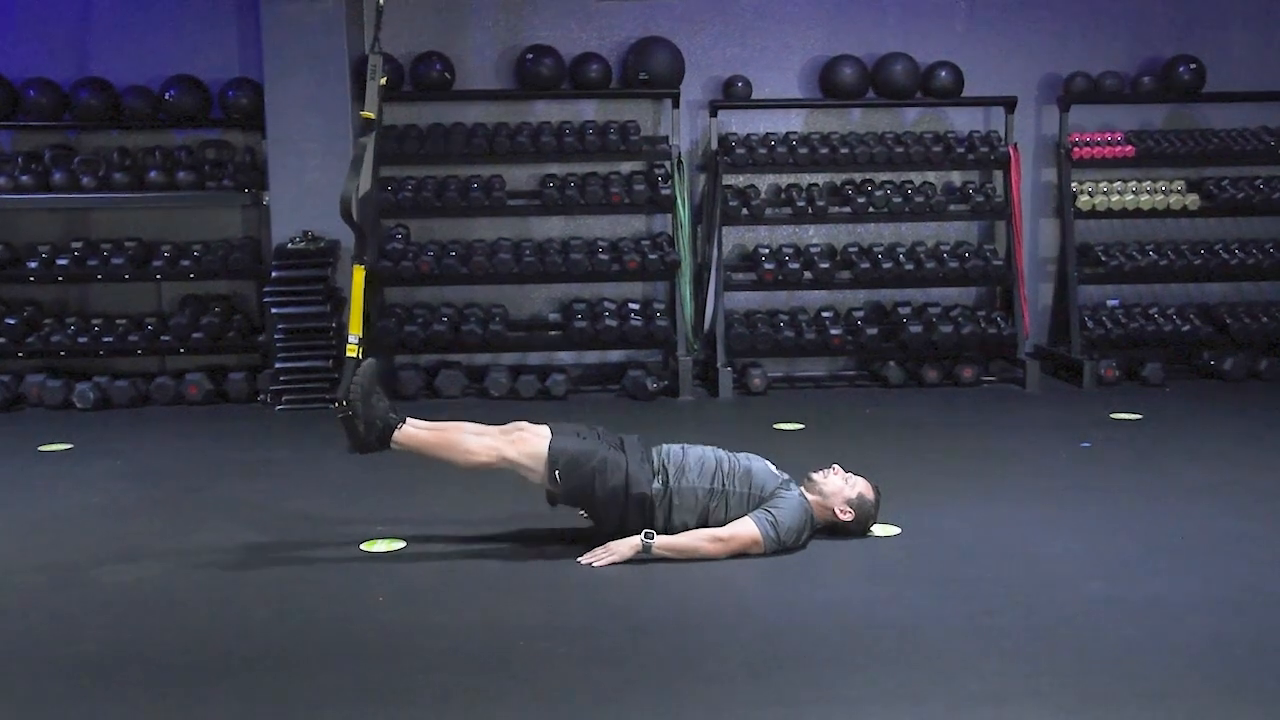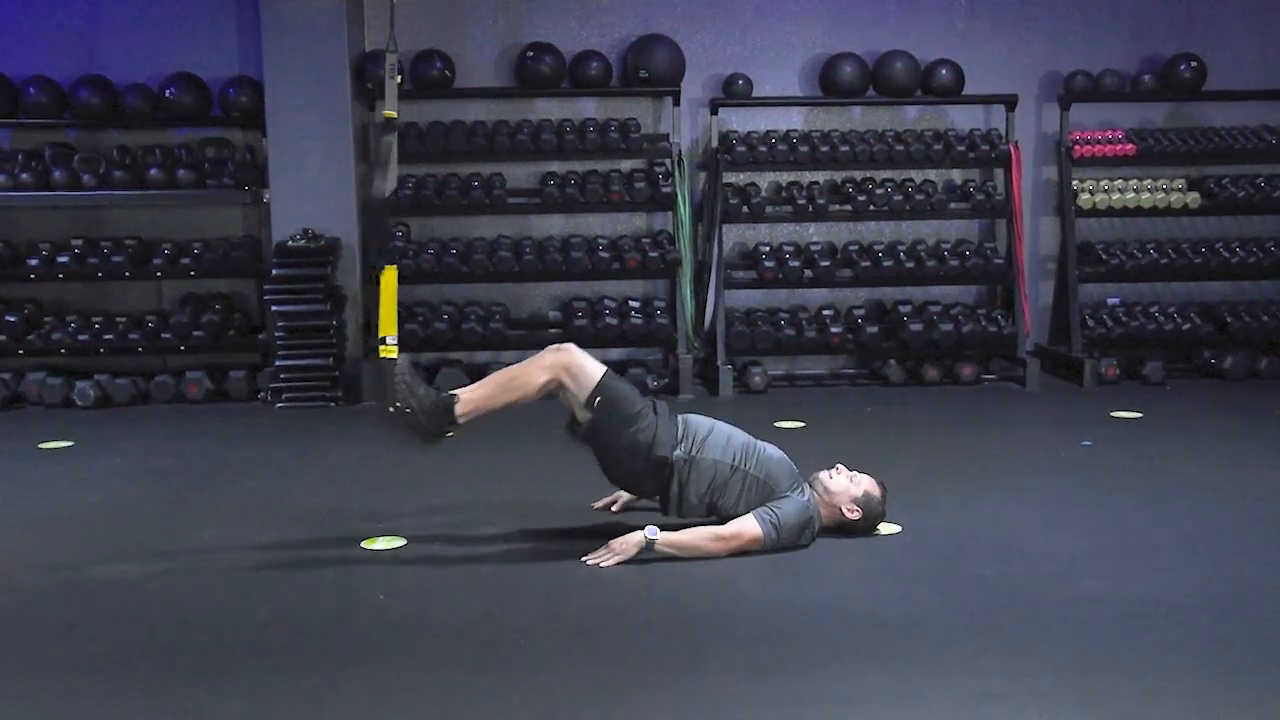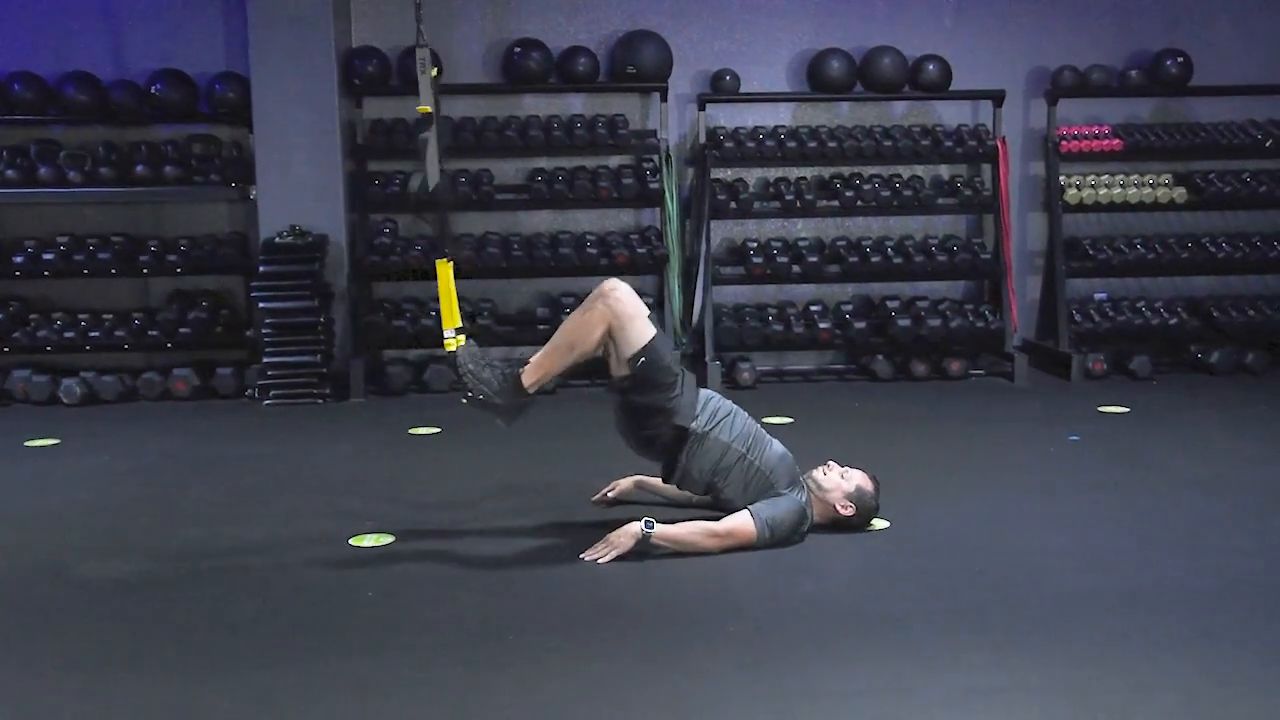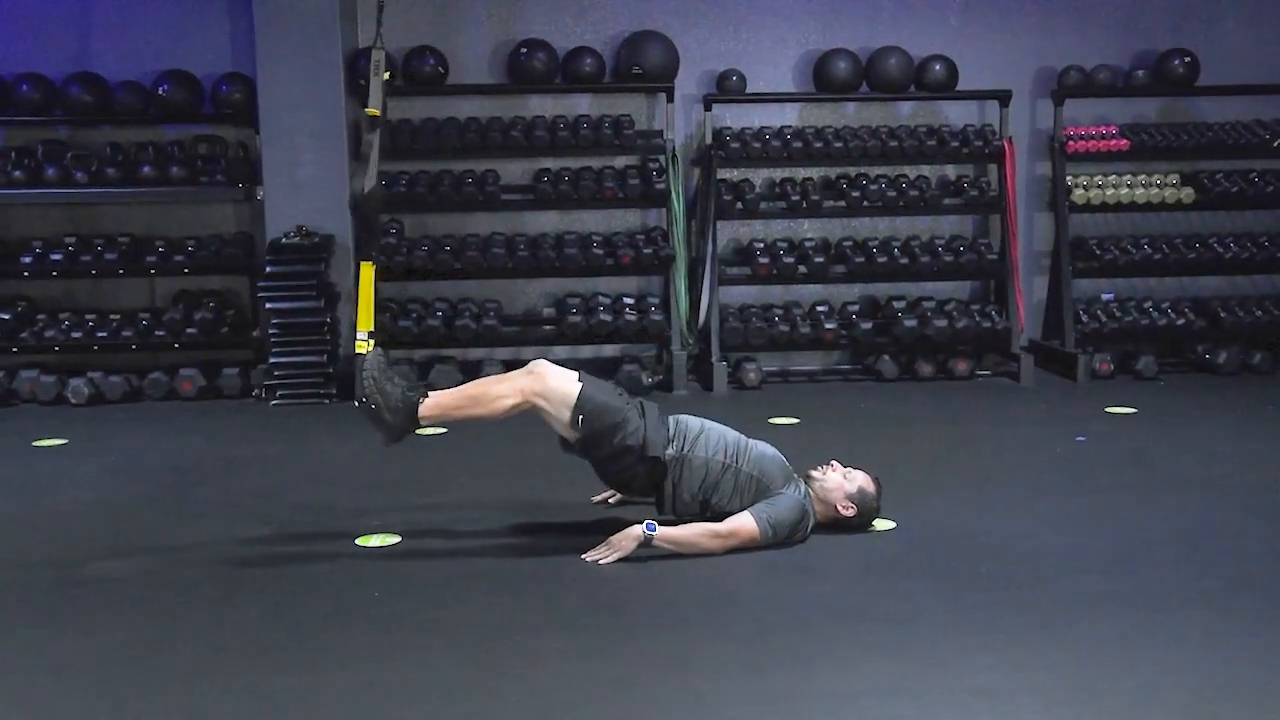
dt=0.7s
person 1, frame 1
left shoulder: (795, 516)
right shoulder: (783, 488)
left elbow: (723, 541)
left wrist: (640, 541)
left hip: (645, 490)
right hip: (647, 466)
left knee: (512, 449)
right knee: (519, 432)
left ankle: (387, 432)
right ankle: (393, 425)
person 1, frame 2
left shoulder: (801, 517)
right shoulder: (797, 489)
left elbow: (727, 538)
left wrist: (647, 538)
left hip: (663, 455)
right hip: (672, 438)
left knee: (564, 359)
right knee: (560, 359)
left ankle: (443, 411)
right ankle: (446, 407)
person 1, frame 3
left shoulder: (792, 514)
right shoulder: (793, 490)
left elbow: (723, 534)
left wrist: (645, 531)
left hip: (673, 423)
right hip: (686, 416)
left knee: (613, 299)
right knee: (613, 294)
left ankle: (514, 388)
right ankle: (516, 380)
person 1, frame 4
left shoulder: (794, 512)
right shoulder: (788, 482)
left elbow: (724, 535)
left wrist: (644, 533)
left hip: (652, 455)
right hip: (658, 436)
left knee: (534, 383)
right knee: (540, 375)
left ankle: (410, 412)
right ankle: (417, 403)
